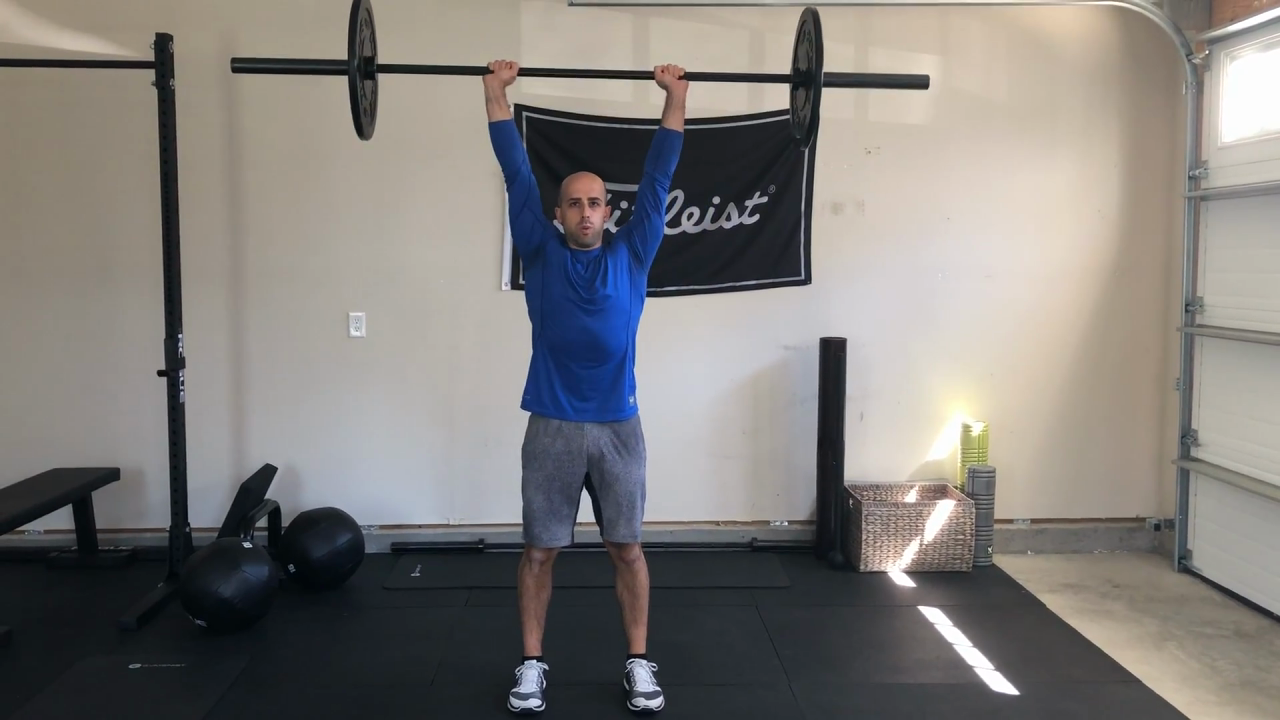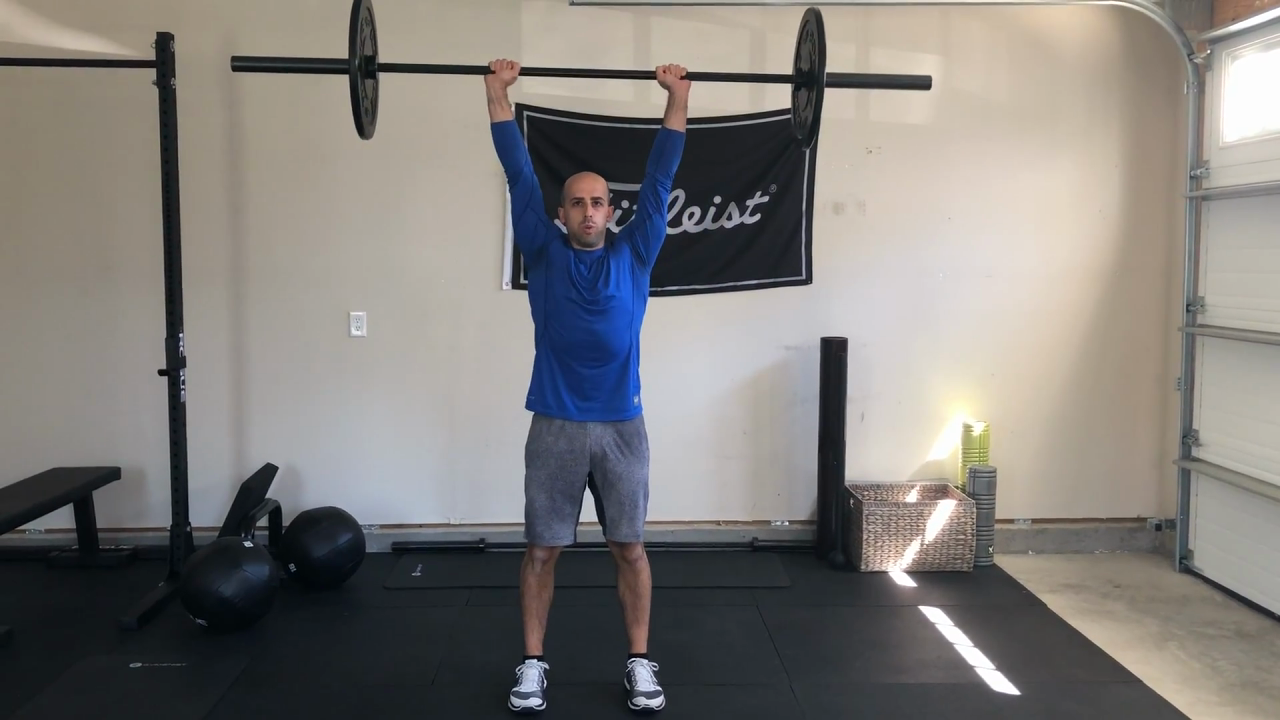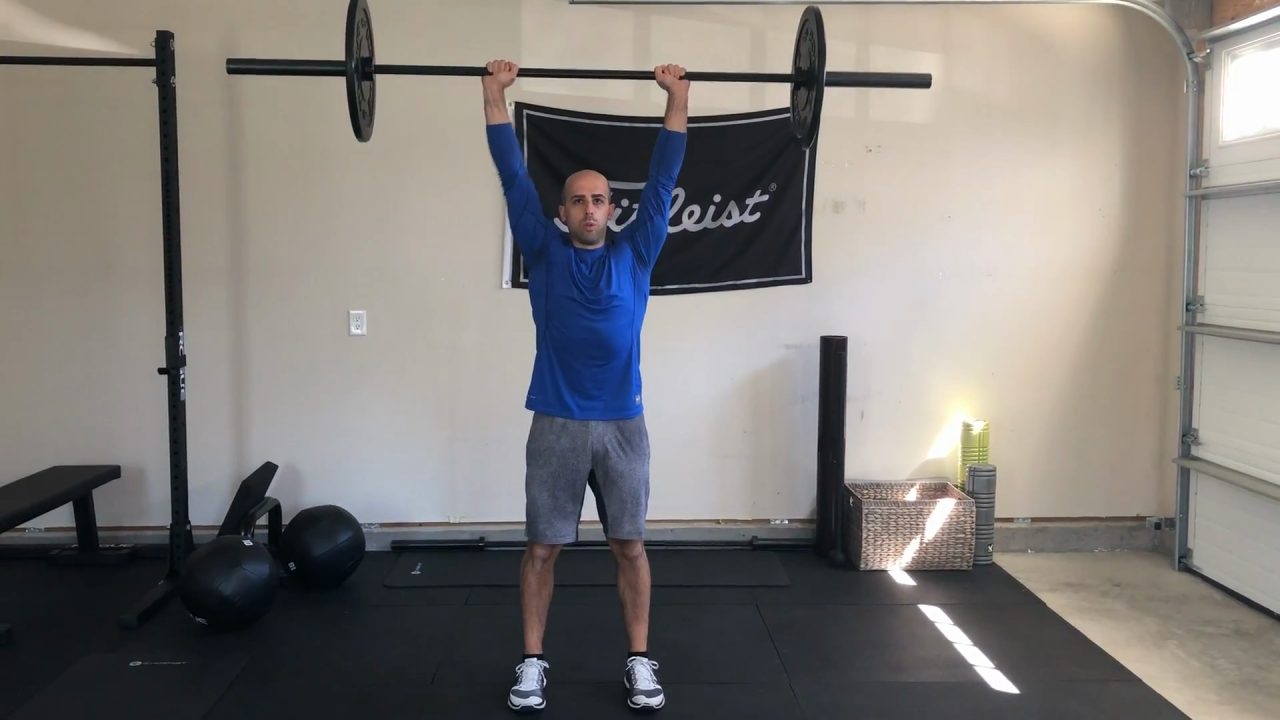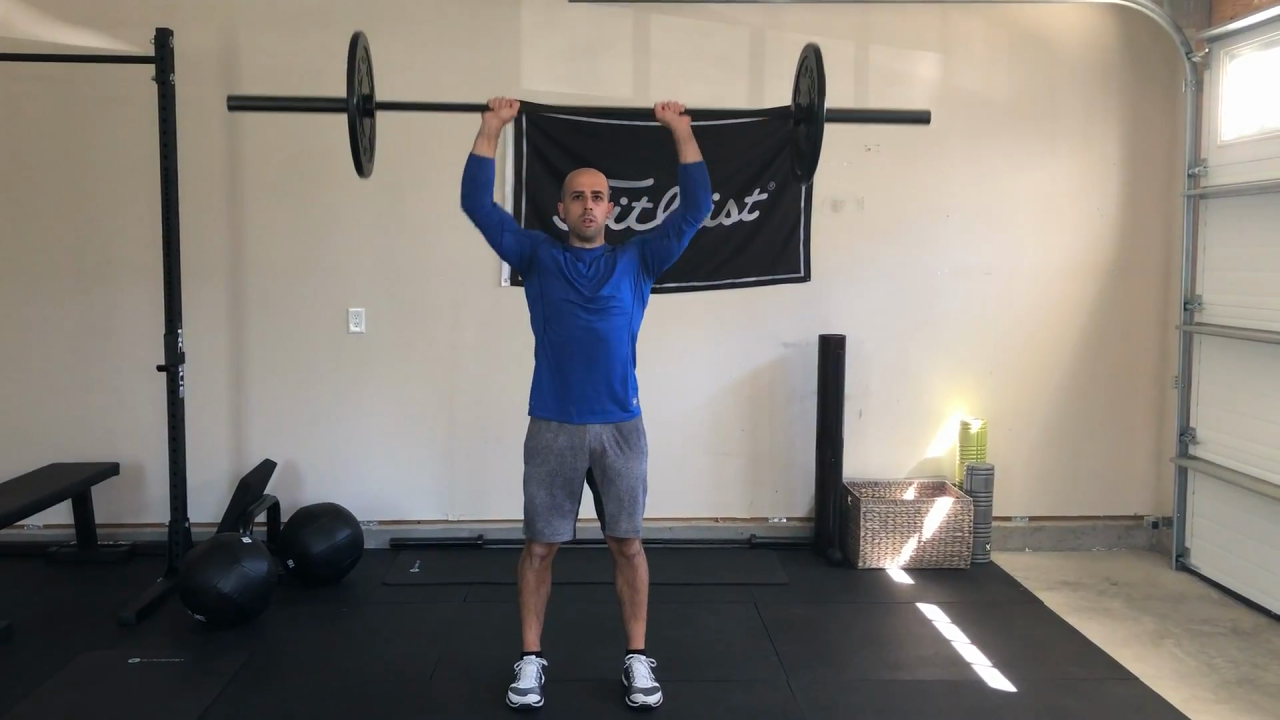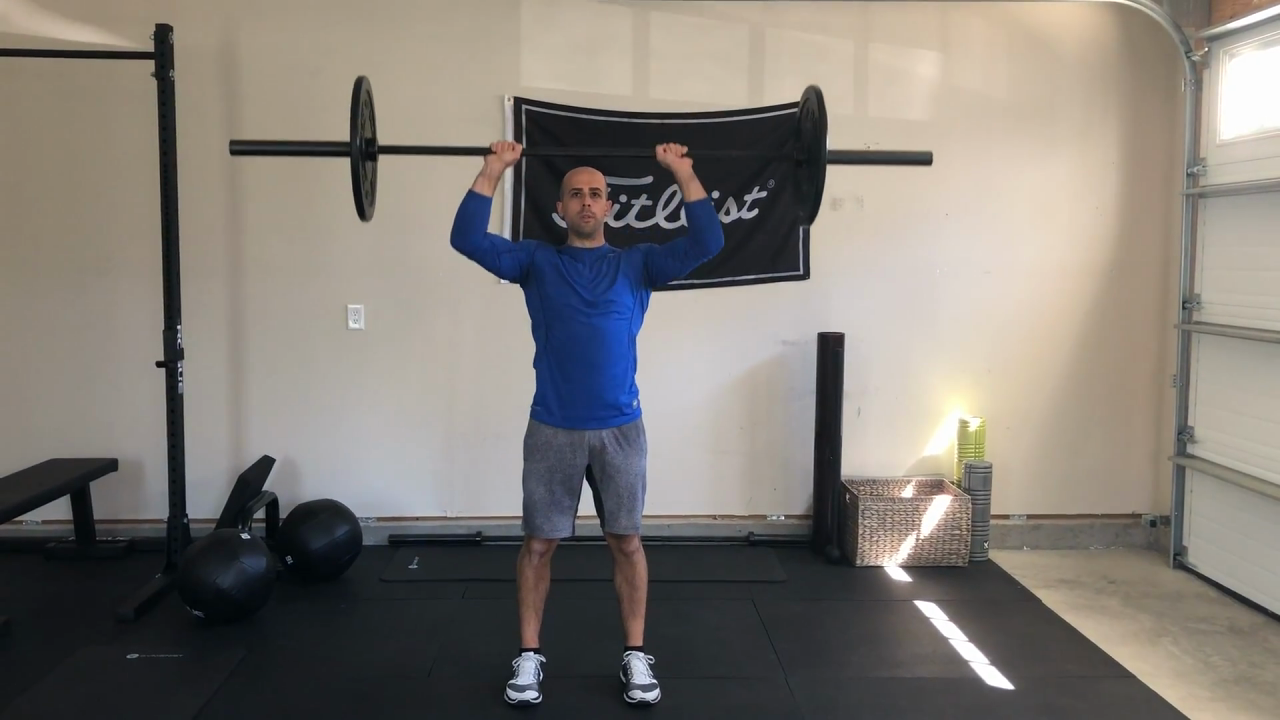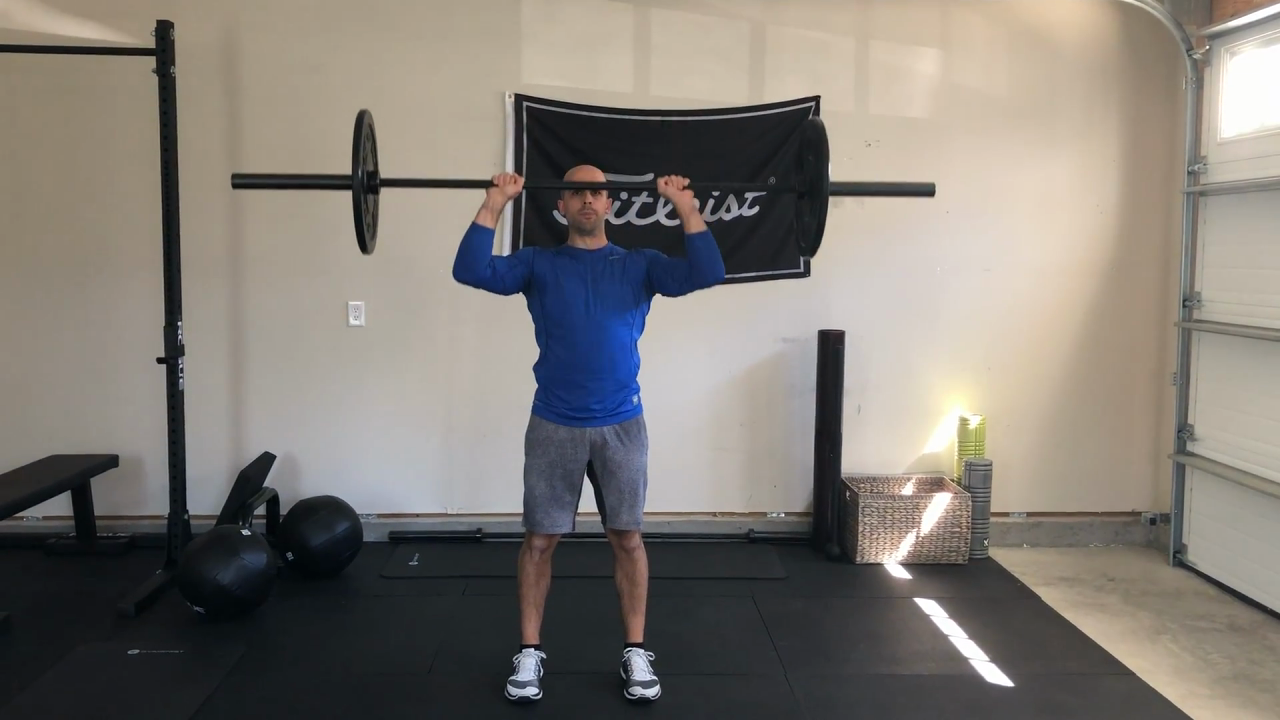
dt=0.3s
person 1, frame 1
left shoulder: (632, 253)
right shoulder: (539, 250)
left elbow: (659, 173)
right elbow: (514, 169)
left wrist: (675, 95)
right wrist: (495, 91)
left hip: (618, 429)
right hip: (551, 430)
left knee: (627, 549)
right knee: (538, 552)
left ankle: (638, 663)
right ankle: (532, 663)
person 1, frame 2
left shoulder: (634, 255)
right shoulder: (542, 253)
left elbow: (660, 175)
right elbow: (518, 171)
left wrist: (677, 96)
right wrist: (497, 93)
left hip: (621, 428)
right hip: (555, 430)
left knee: (629, 548)
right knee: (541, 551)
left ankle: (639, 662)
right ankle: (532, 663)
person 1, frame 3
left shoulder: (635, 254)
right shoulder: (542, 251)
left elbow: (662, 177)
right elbow: (512, 173)
left wrist: (677, 96)
right wrist: (494, 92)
left hip: (623, 427)
right hip: (556, 428)
left knee: (630, 547)
right knee: (541, 549)
left ankle: (639, 662)
right ankle: (532, 661)
person 1, frame 4
left shoulder: (638, 259)
right shoulder: (537, 255)
left elbow: (697, 207)
right elbow: (477, 204)
left wrist: (680, 131)
right wrist: (492, 127)
left hip: (620, 428)
right hip: (552, 429)
left knee: (627, 545)
right knee: (539, 547)
left ankle: (637, 659)
right ankle: (531, 660)
person 1, frame 5
left shoulder: (638, 264)
right shoulder: (537, 261)
left elbow: (706, 241)
right elbow: (467, 238)
left wrist: (683, 172)
right wrist: (493, 169)
left hip: (621, 429)
right hip: (552, 429)
left knee: (626, 541)
right knee: (538, 544)
left ankle: (635, 656)
right ankle: (529, 656)
person 1, frame 6
left shoulder: (639, 263)
right shoulder: (537, 262)
left elbow: (707, 273)
right elbow: (470, 271)
left wrist: (685, 207)
right wrist: (494, 204)
left hip: (621, 424)
right hip: (553, 425)
left knee: (627, 537)
right knee: (539, 539)
left ankle: (635, 653)
right ankle: (529, 652)
